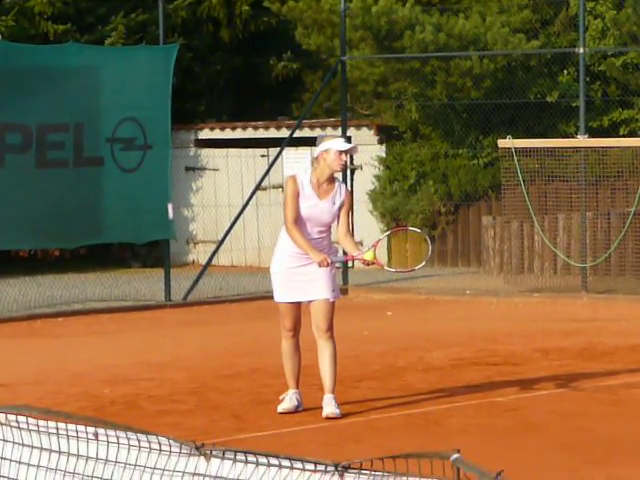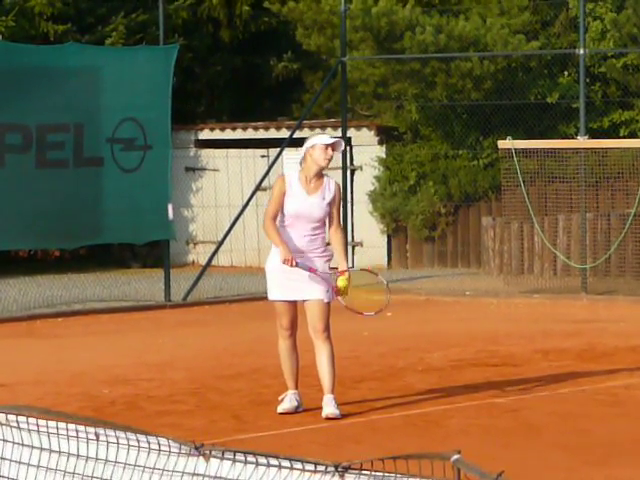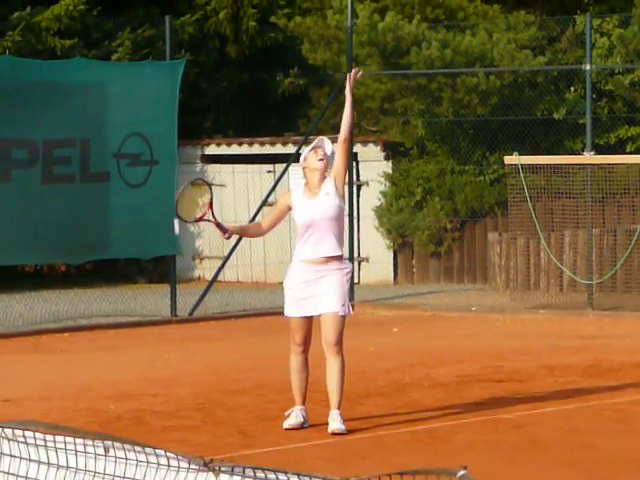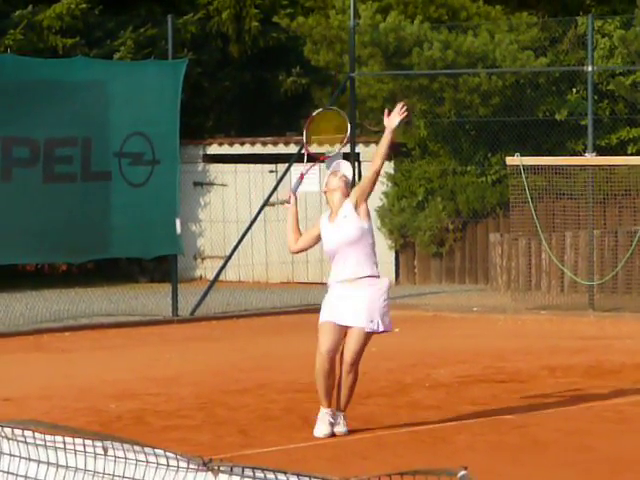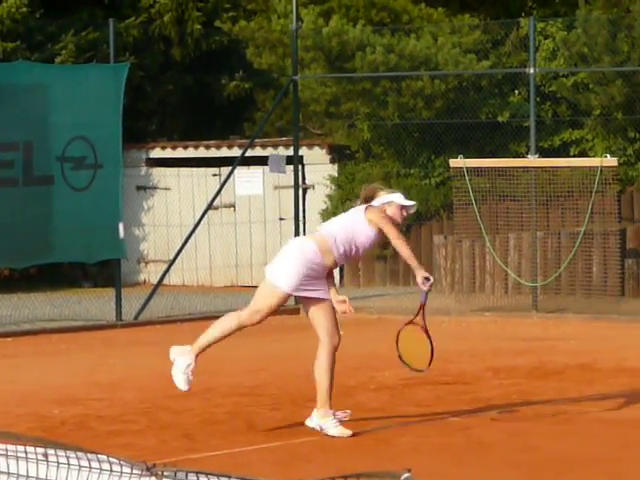
dt=0.5s
person 1, frame 1
left shoulder: (343, 193)
right shoulder: (295, 183)
left elbow: (343, 233)
right elbow: (291, 224)
left wrist: (360, 254)
right wrist: (312, 252)
left hip: (321, 266)
right hip: (288, 263)
left knee: (324, 332)
right knee: (289, 332)
left ankle: (329, 398)
right ankle: (293, 394)
person 1, frame 2
left shoulder: (333, 188)
right shoulder: (284, 182)
left elbow: (335, 228)
right elbow: (269, 221)
left wrist: (343, 266)
right wrist: (284, 249)
left hip: (316, 265)
right hip: (283, 264)
left knee: (321, 333)
right knee: (286, 331)
left ankle: (329, 398)
right ankle: (292, 394)
person 1, frame 3
left shoulder: (336, 182)
right shoulder: (292, 197)
left elbow: (344, 139)
right elbow: (262, 227)
left wrist: (348, 95)
right wrist: (237, 229)
left hip: (333, 273)
right hip: (302, 274)
left knee: (333, 345)
right knee: (299, 346)
left ankle: (335, 414)
right ankle: (299, 410)
person 1, frame 4
left shoulder: (356, 203)
right shoulder: (325, 223)
left elbow: (375, 168)
right elbow: (295, 245)
left wrist: (389, 131)
right wrist: (294, 207)
left hip: (366, 292)
right hip: (338, 294)
left knee: (350, 361)
right knee: (325, 353)
left ankle: (339, 413)
right ankle: (325, 410)
person 1, frame 5
left shoulder: (360, 232)
right shoulder: (375, 212)
right elbow: (398, 242)
left wrist: (334, 294)
right wrist: (419, 270)
left hip: (316, 269)
right hip: (302, 258)
left knee: (330, 340)
right knee: (251, 316)
left ankle: (322, 412)
right ankle: (190, 354)
